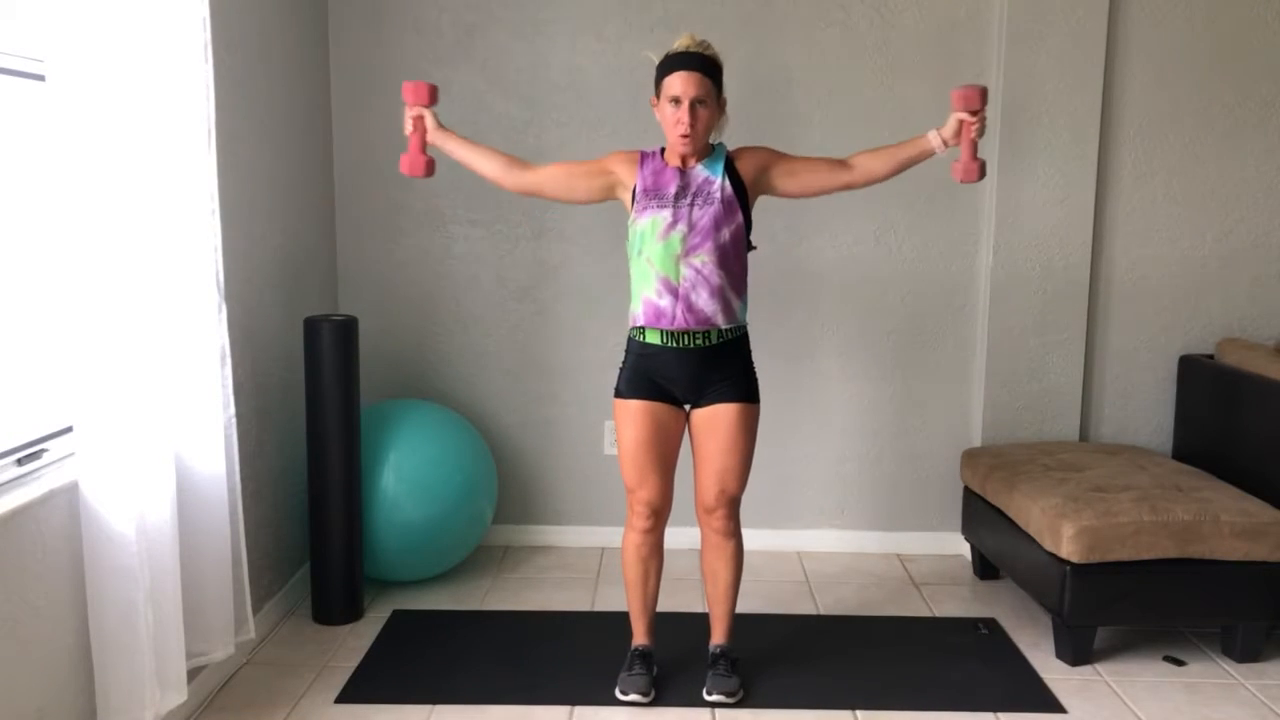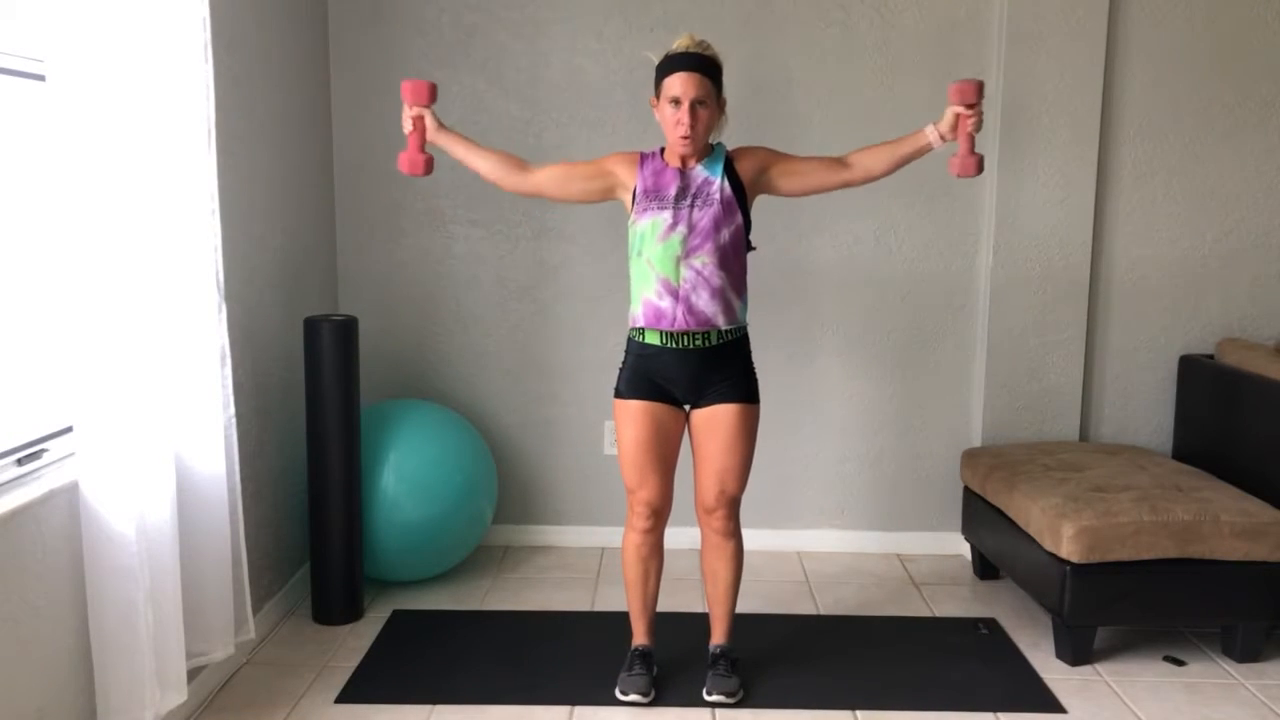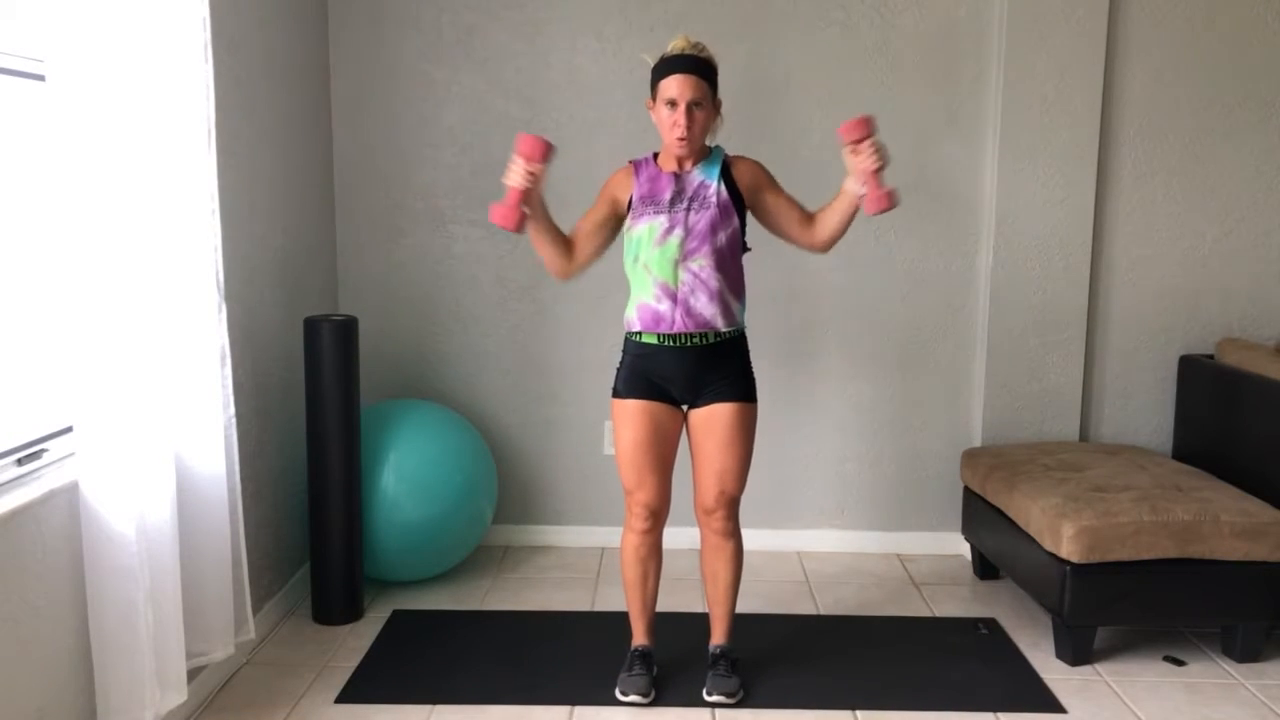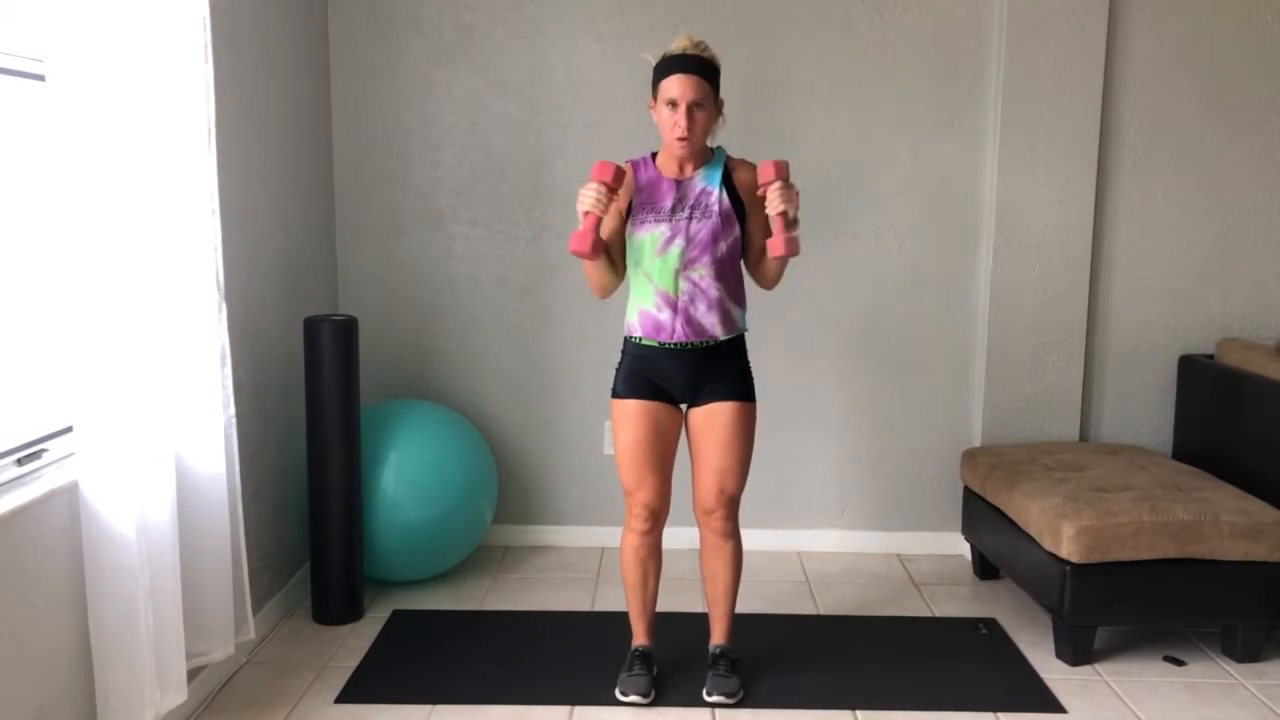
dt=0.3s
person 1, frame 1
left shoulder: (747, 168)
right shoulder: (627, 170)
left elbow: (851, 172)
right elbow: (521, 176)
left wrist: (935, 141)
right wrist: (441, 137)
left hip: (723, 361)
right hip: (648, 360)
left knee: (720, 511)
right knee: (645, 510)
left ankle: (720, 649)
right ankle: (640, 648)
person 1, frame 2
left shoulder: (746, 168)
right shoulder: (628, 171)
left elbow: (848, 168)
right elbow: (525, 177)
left wrist: (928, 137)
right wrist: (445, 138)
left hip: (723, 362)
right hip: (648, 361)
left knee: (720, 512)
right knee: (645, 511)
left ankle: (720, 649)
right ankle: (641, 648)
person 1, frame 3
left shoulder: (741, 175)
right shoulder: (627, 182)
left elbow: (816, 235)
right elbow: (565, 263)
left wrist: (857, 181)
right wrist: (527, 201)
left hip: (720, 362)
right hip: (646, 361)
left knee: (719, 513)
right knee: (643, 512)
left ankle: (720, 649)
right ankle: (641, 648)
person 1, frame 4
left shoulder: (741, 179)
right shoulder: (628, 180)
left elbow: (766, 278)
right elbow: (602, 286)
left wrist: (783, 224)
right wrist: (590, 223)
left hip: (721, 363)
right hip: (645, 362)
left knee: (718, 513)
right knee: (644, 513)
left ankle: (720, 649)
right ankle: (641, 648)
